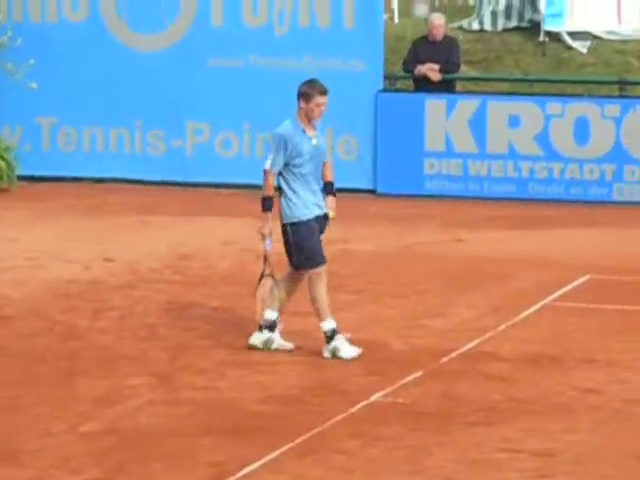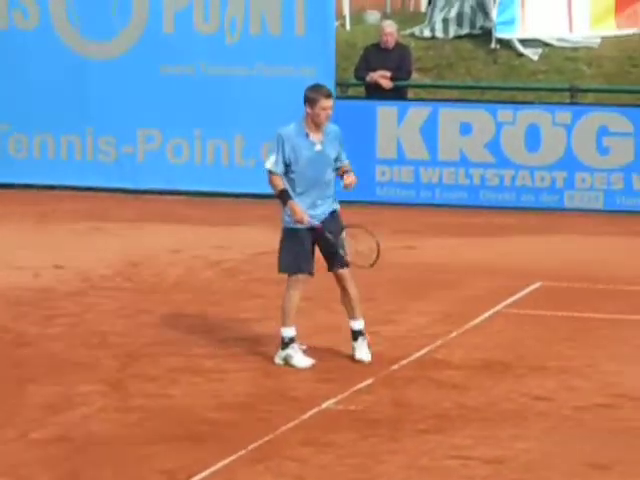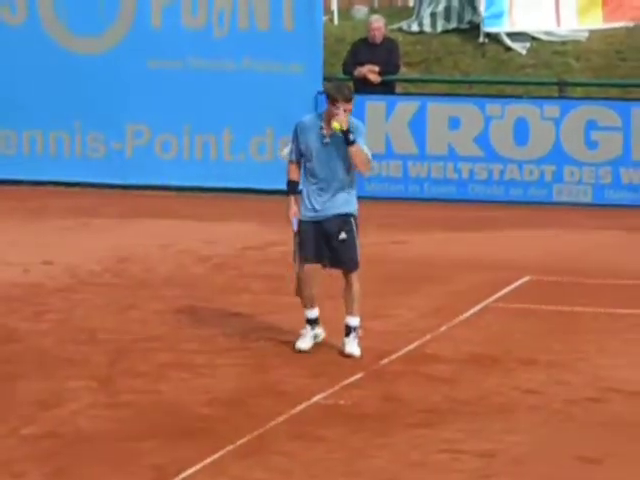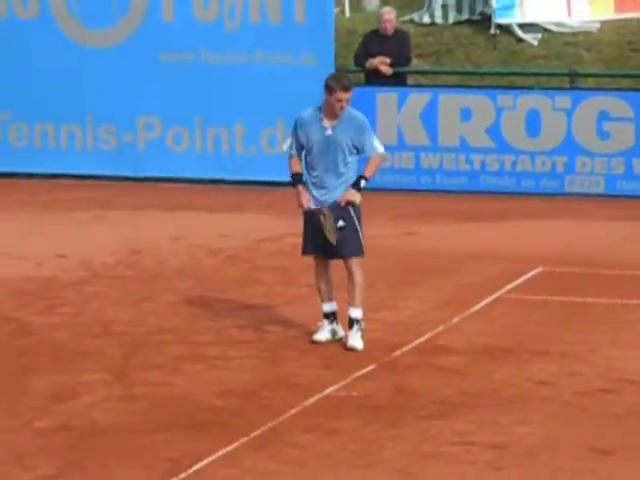
dt=0.5s
person 1, frame 1
left shoulder: (317, 130)
right shoulder: (284, 134)
right elbow: (270, 175)
left wrist: (330, 193)
right wrist: (267, 217)
left hip: (316, 211)
right hip: (299, 215)
left knee: (296, 273)
right knee: (318, 272)
left ankle: (266, 330)
right ankle: (332, 339)
person 1, frame 2
left shoulder: (333, 134)
right shoulder: (286, 136)
left elbow: (341, 165)
right elbow: (275, 174)
left wrist: (348, 175)
right wrist: (292, 205)
left hip: (329, 215)
right hip: (298, 220)
left knee: (344, 275)
right knee: (296, 280)
left ankle: (359, 337)
right ankle: (287, 346)
person 1, frame 3
left shoulder: (354, 128)
right shoulder: (304, 126)
left elbow: (363, 167)
right elbow: (294, 163)
left wrist: (346, 133)
right wrist: (292, 199)
left hip: (342, 210)
right hip: (309, 212)
left knee: (350, 272)
right knee: (305, 271)
left ankle: (352, 333)
right ankle: (312, 326)
person 1, frame 4
left shoulder: (358, 121)
right shoulder: (304, 121)
left elbow: (377, 155)
right elbow: (295, 156)
left wrist: (358, 185)
right wrist: (299, 188)
left hip: (344, 204)
right hip: (314, 204)
left knee: (352, 261)
right knee: (320, 261)
left ankle: (356, 325)
right ankle: (330, 321)
